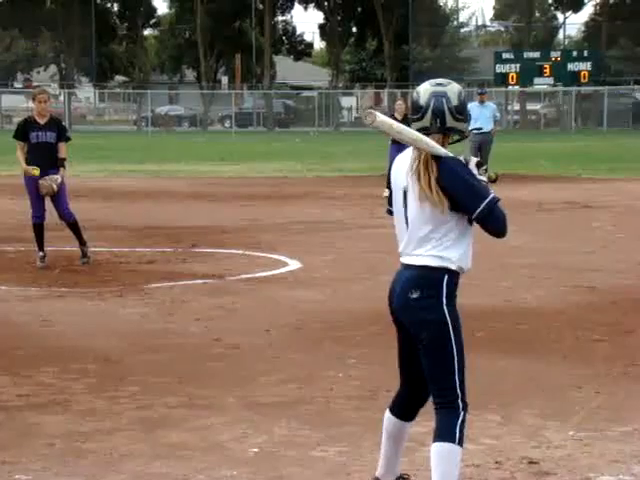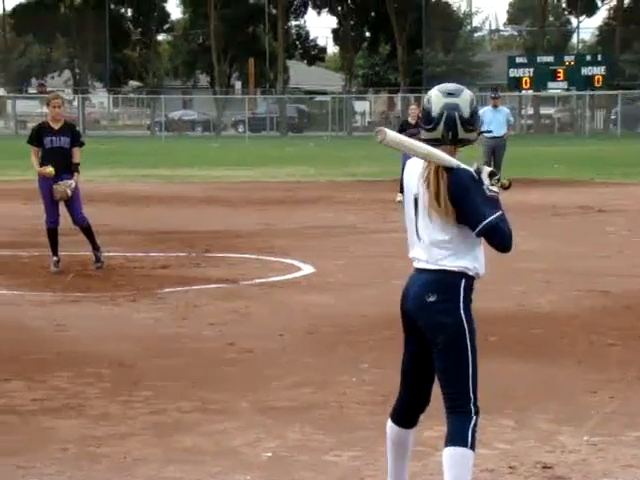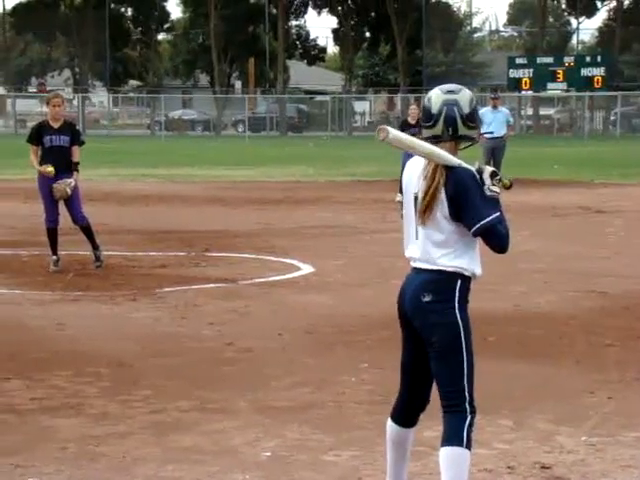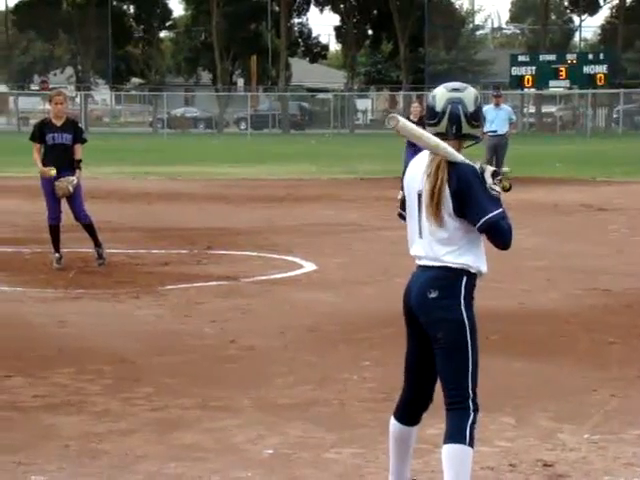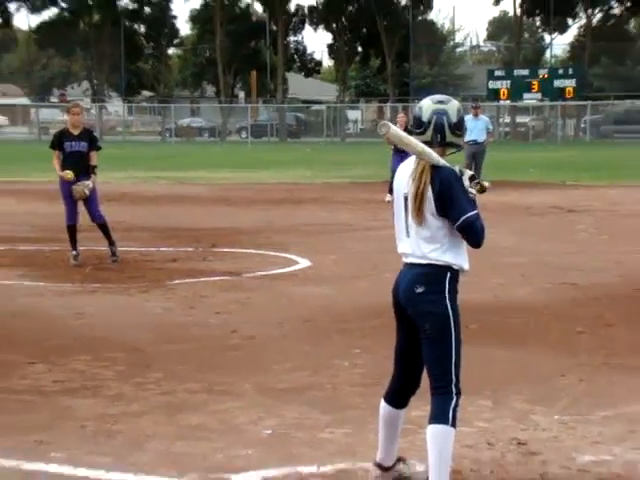
dt=0.2s
person 1, frame 1
left shoulder: (402, 161)
right shoulder: (450, 168)
right elbow: (498, 225)
right wrist: (478, 180)
left hip: (404, 284)
right hip: (432, 290)
left knee: (413, 388)
right knee: (451, 405)
person 1, frame 2
left shoulder: (413, 167)
right shoulder: (458, 178)
right elbow: (502, 241)
right wrist: (488, 192)
left hip: (416, 289)
right hip: (447, 295)
left knee: (411, 395)
right knee: (462, 409)
person 1, frame 3
left shoulder: (414, 166)
right shoulder: (459, 177)
right elbow: (499, 241)
right wrist: (491, 193)
left hip: (413, 288)
right hip: (443, 295)
left knee: (411, 396)
right knee: (458, 408)
person 1, frame 4
left shoulder: (416, 165)
right shoulder: (463, 173)
right elbow: (502, 237)
right wrist: (491, 190)
left hip: (419, 286)
right hip: (450, 292)
left knee: (414, 394)
right knee: (462, 405)
person 1, frame 5
left shoulder: (404, 170)
right shoulder: (445, 176)
right elbow: (475, 237)
right wrist: (469, 193)
left hip: (406, 281)
right hip: (435, 287)
left knee: (403, 378)
right knee: (445, 391)
person 2, frame 1
left shoulder: (57, 123)
right shoulder: (25, 124)
left elbow: (62, 149)
right elbow: (20, 149)
left wrist: (61, 171)
right wrist: (24, 166)
left hip: (53, 172)
right hip: (33, 174)
left knee: (64, 211)
right knee: (37, 213)
person 2, frame 2
left shoulder: (71, 129)
right shoulder: (40, 129)
left elbow: (76, 154)
right elbow: (34, 154)
left wrist: (75, 175)
right wrist: (38, 169)
left hip: (67, 177)
right hip: (47, 178)
left knee: (78, 216)
right knee: (51, 218)
person 2, frame 3
left shoulder: (71, 128)
right shoulder: (39, 128)
left elbow: (75, 153)
right elbow: (33, 153)
left wrist: (75, 174)
right wrist: (37, 167)
left hip: (67, 176)
right hip: (47, 178)
left knee: (78, 215)
right knee: (51, 217)
person 2, frame 4
left shoulder: (73, 125)
right shoulder: (42, 126)
left elbow: (78, 151)
right elbow: (36, 151)
left wrist: (77, 172)
right wrist: (40, 167)
left hip: (69, 174)
right hip: (49, 175)
left knee: (80, 213)
right knee: (53, 214)
person 2, frame 5
left shoulder: (89, 134)
right shoulder: (60, 135)
left elbow: (93, 158)
right elbow: (55, 158)
left wrist: (92, 177)
right wrist: (59, 172)
left hip: (85, 179)
right hip: (67, 180)
left knee: (96, 214)
right knee: (71, 215)
left ankle: (112, 244)
right ankle: (74, 250)
